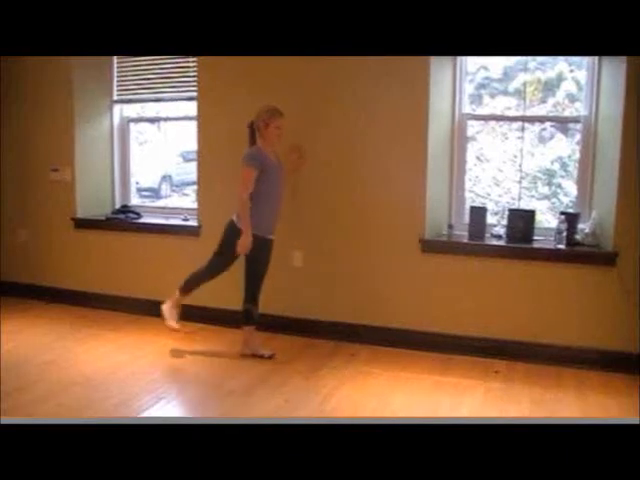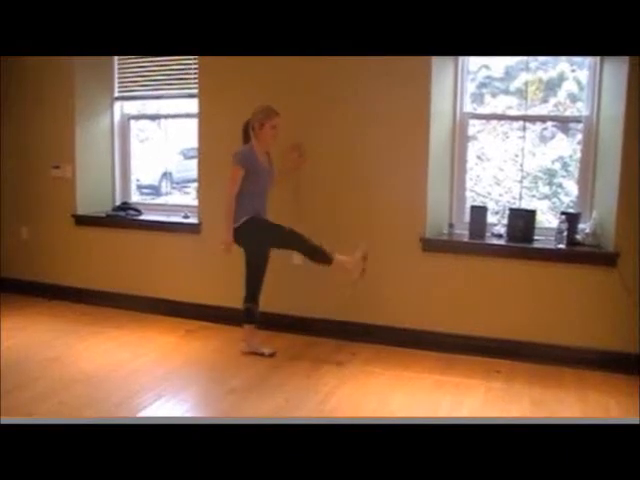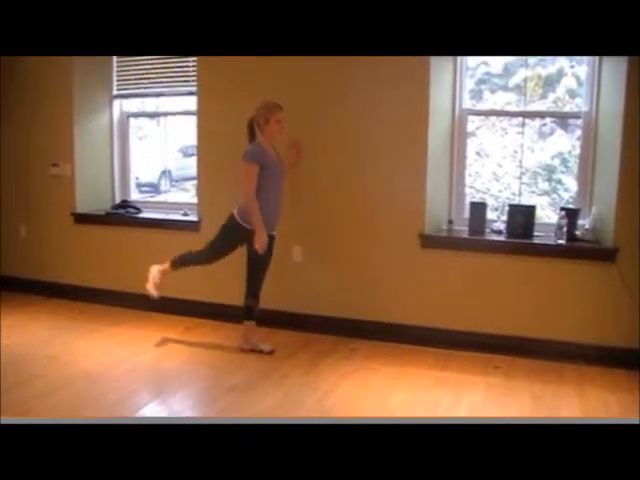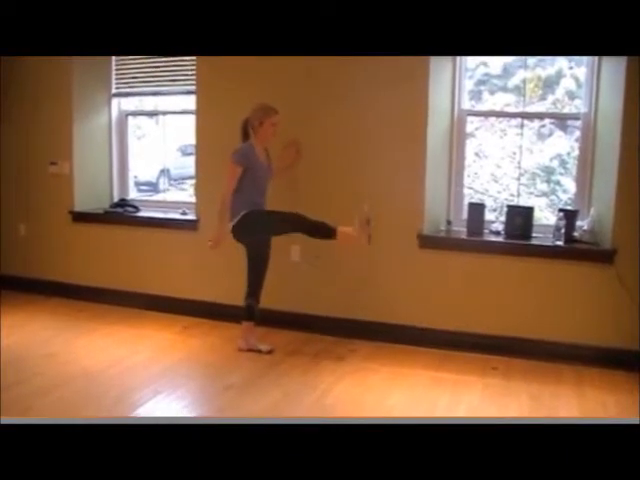
dt=0.7s
person 1, frame 1
left shoulder: (275, 156)
right shoulder: (254, 155)
right elbow: (244, 195)
left wrist: (291, 166)
right wrist: (246, 232)
left hip: (266, 234)
right hip: (245, 229)
left knee: (254, 288)
right knee: (213, 268)
left ankle: (250, 342)
right ankle: (173, 303)
person 1, frame 2
left shoulder: (266, 156)
right shoulder: (243, 155)
right elbow: (231, 194)
left wrist: (291, 166)
right wrist: (228, 231)
left hip: (256, 226)
right hip: (245, 224)
left knee: (255, 283)
right knee: (296, 239)
left ankle: (250, 340)
right ankle: (347, 264)
person 1, frame 3
left shoulder: (274, 151)
right shoulder: (254, 151)
right elbow: (249, 194)
left wrist: (288, 163)
right wrist: (259, 229)
left hip: (266, 229)
right hip: (244, 224)
left knee: (255, 284)
right knee: (207, 255)
left ankle: (249, 337)
right ankle: (160, 270)
person 1, frame 4
left shoulder: (264, 154)
right shoulder: (243, 153)
right elbow: (228, 192)
left wrist: (284, 163)
right wrist: (221, 227)
left hip: (256, 222)
right hip: (244, 220)
left knee: (256, 280)
right knee: (297, 221)
left ankle: (247, 337)
right ankle: (353, 232)
